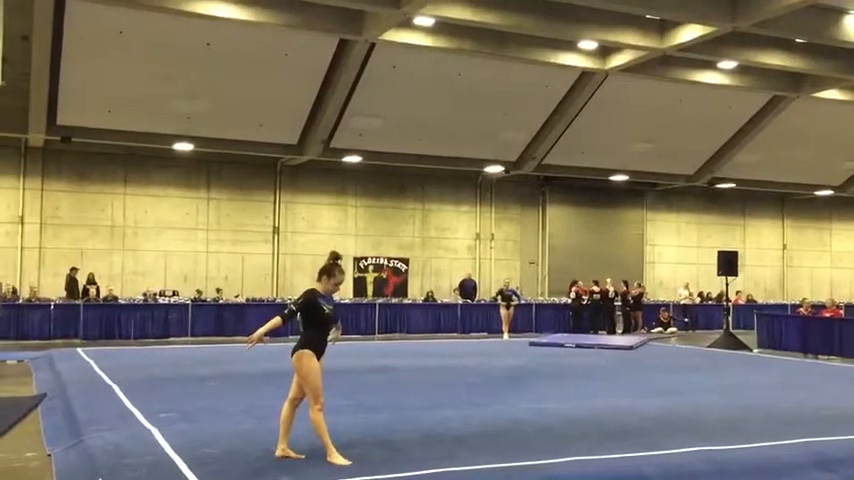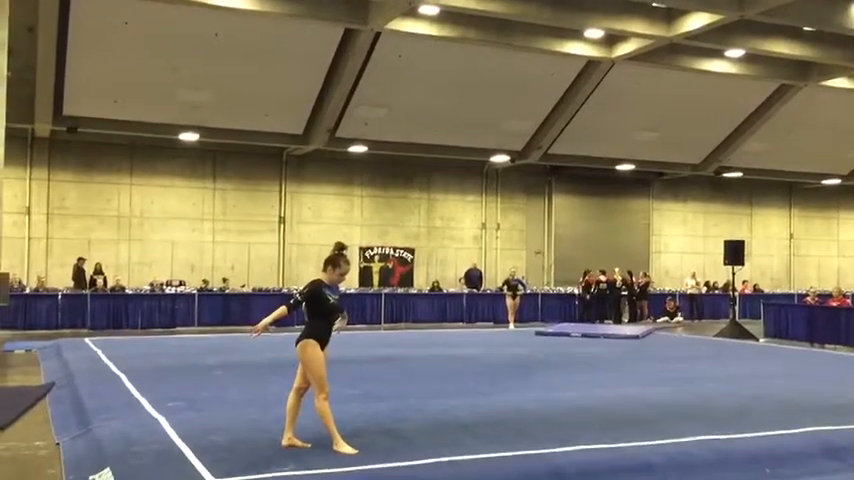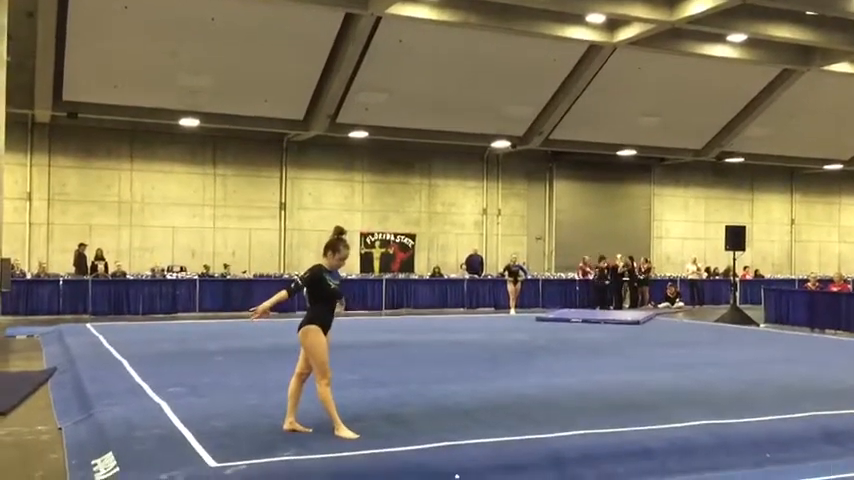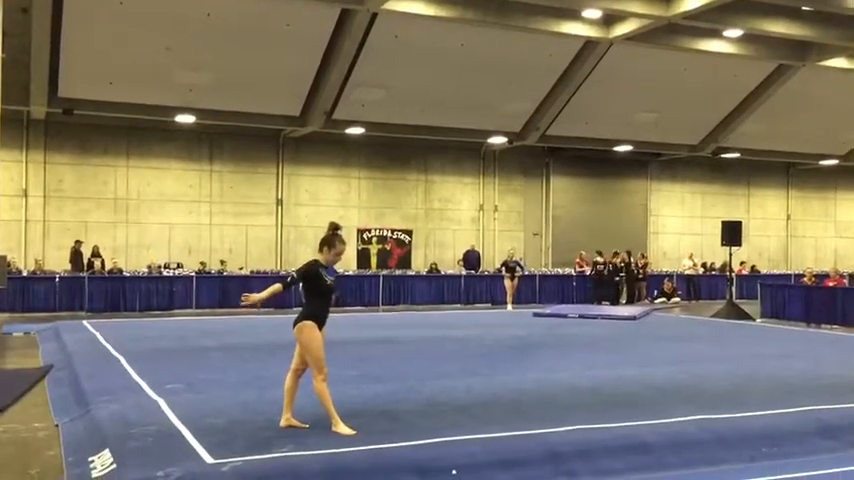
dt=0.5s
person 1, frame 1
left shoulder: (327, 299)
right shoulder: (310, 297)
right elbow: (286, 315)
right wrist: (262, 331)
left hip: (314, 353)
right hip: (305, 353)
left knee: (294, 399)
right knee: (317, 403)
left ankle: (282, 447)
right ankle: (331, 453)
person 1, frame 2
left shoulder: (333, 289)
right shoulder: (315, 287)
right elbow: (291, 305)
left wrist: (342, 318)
right wrist: (267, 321)
left hip: (319, 343)
right hip: (309, 343)
left knee: (300, 388)
right knee: (322, 393)
left ankle: (288, 436)
right ankle: (337, 441)
person 1, frame 3
left shoulder: (333, 275)
right shoulder: (316, 272)
right elbow: (292, 289)
left wrist: (339, 301)
right wrist: (267, 304)
left hip: (321, 329)
right hip: (312, 328)
left knee: (301, 374)
right knee: (324, 378)
left ankle: (290, 421)
right ankle: (339, 426)
person 1, frame 4
left shoulder: (330, 271)
right shoulder: (312, 268)
right elbow: (287, 283)
right wrist: (261, 296)
left hip: (316, 324)
right hip: (307, 324)
left knee: (297, 369)
right knee: (320, 374)
left ankle: (287, 417)
right ankle: (336, 422)
